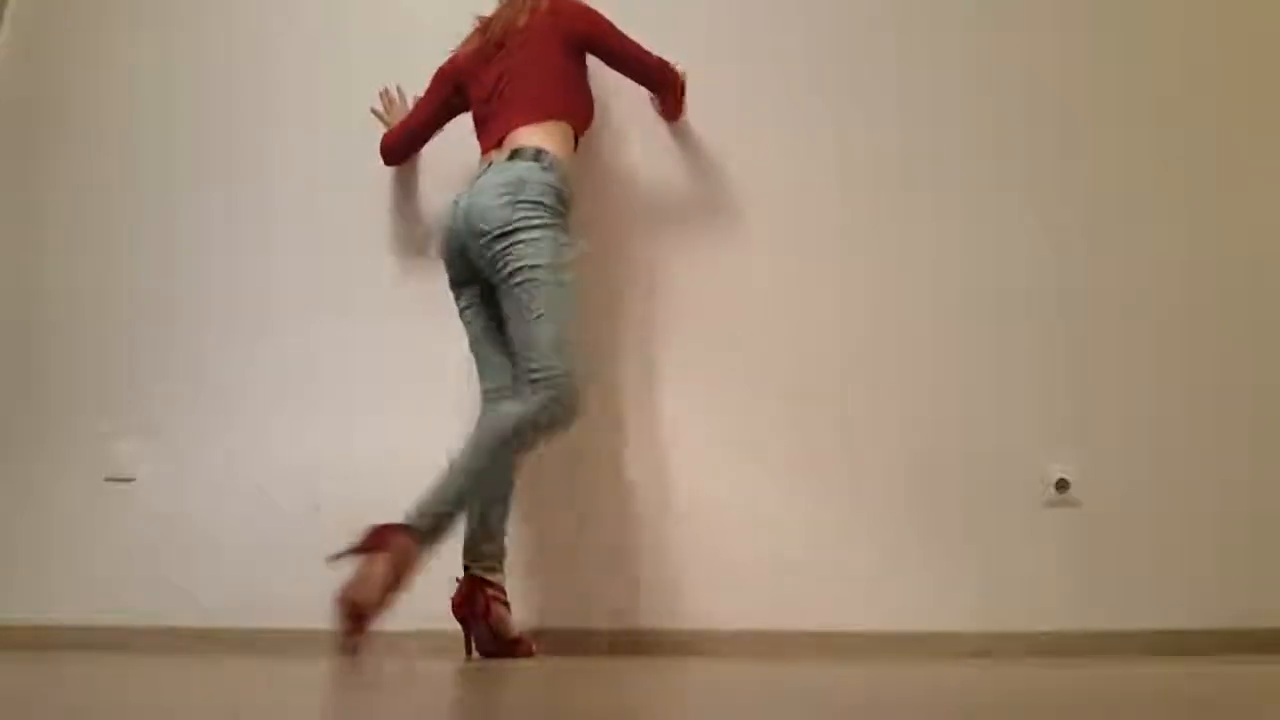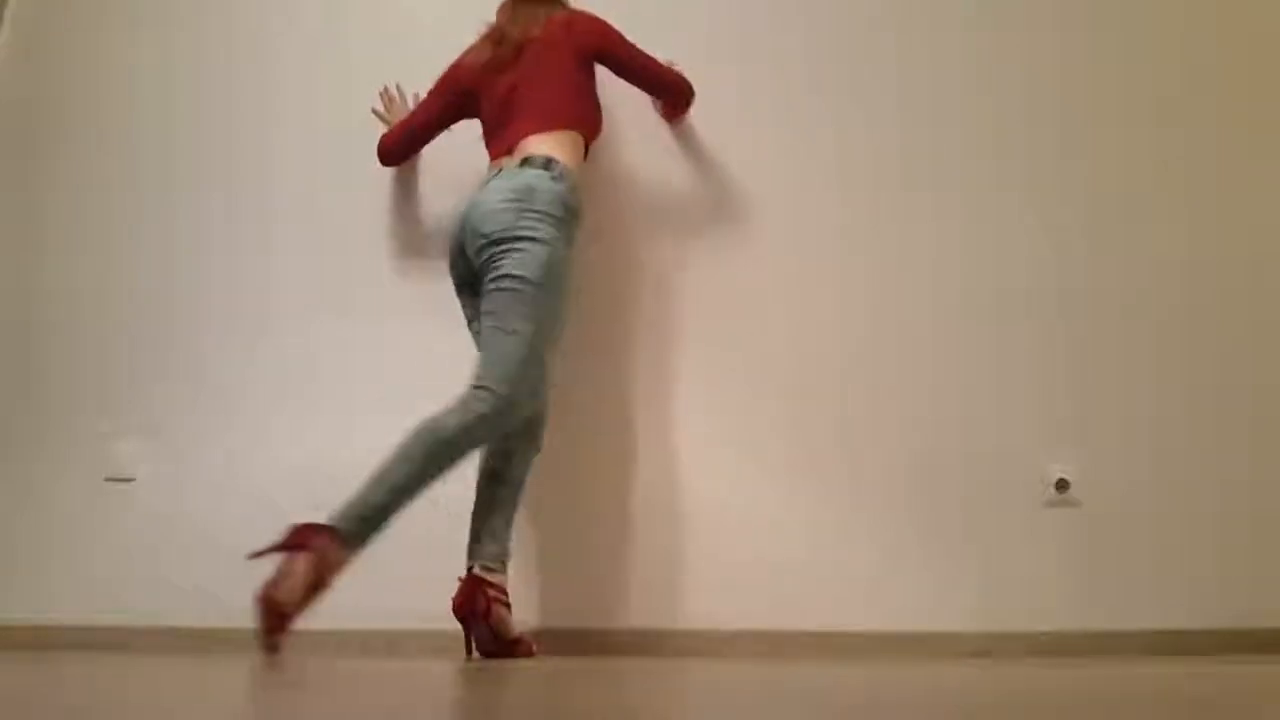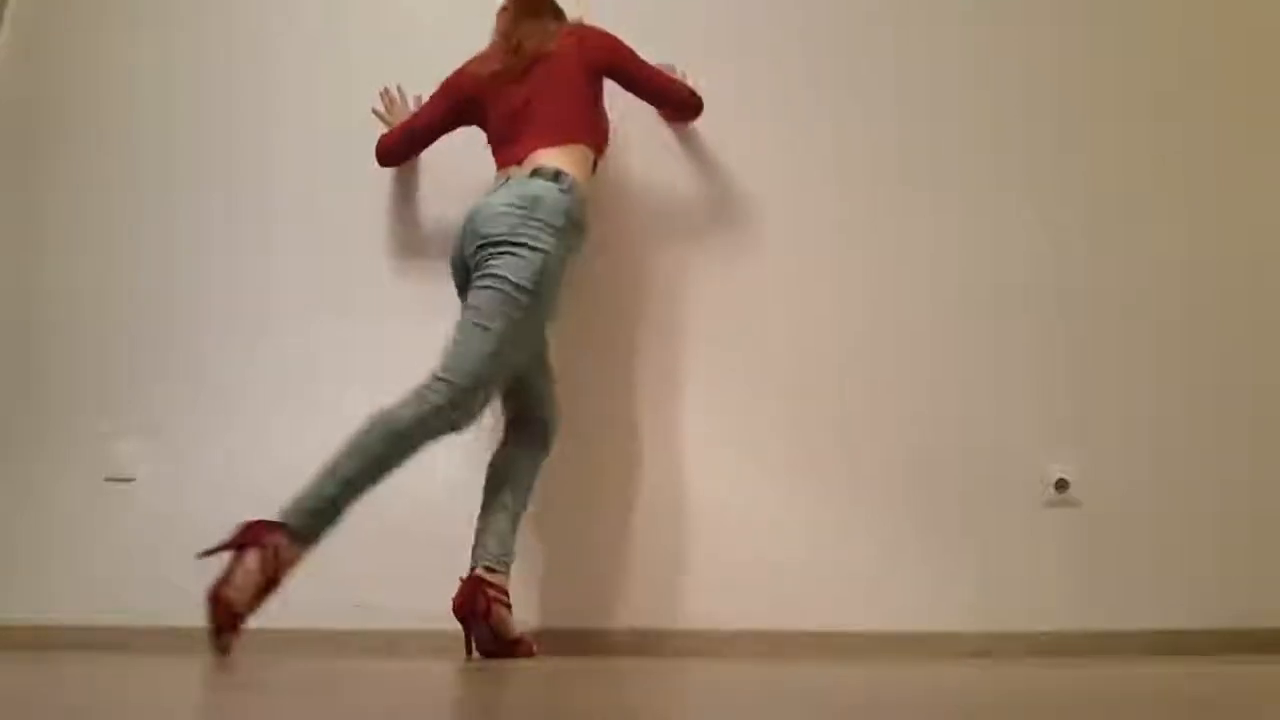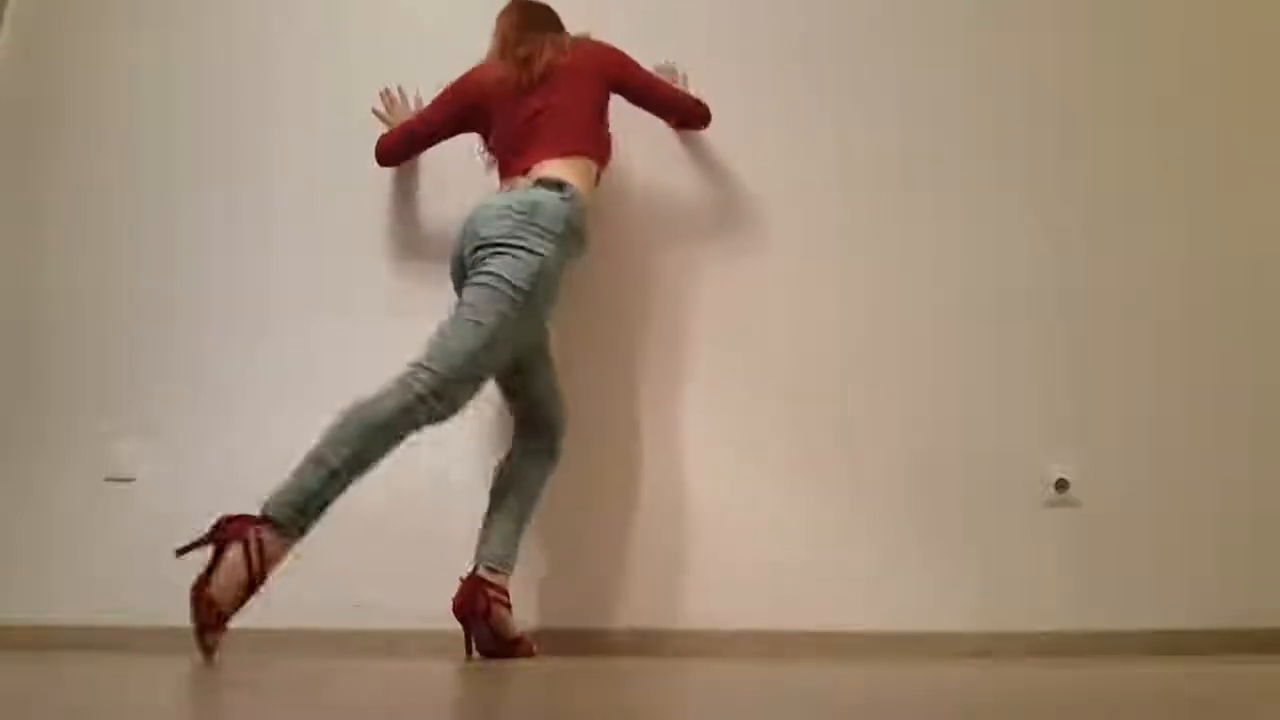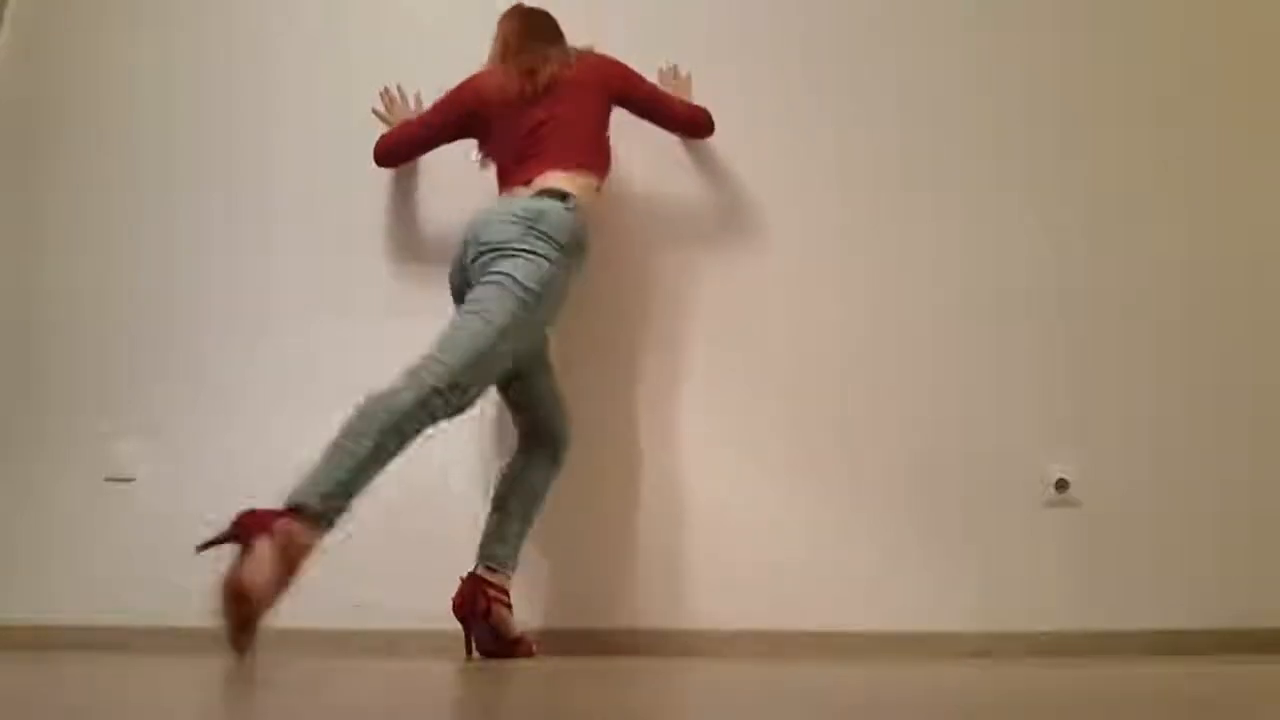
dt=0.1s
person 1, frame 1
left shoulder: (474, 53)
left elbow: (394, 147)
right elbow: (664, 78)
left wrist: (404, 119)
right wrist: (670, 107)
left hip: (471, 209)
right hip: (519, 202)
left knee: (511, 398)
right knee: (550, 390)
left ankle: (481, 585)
right ankle: (402, 542)
person 1, frame 2
left shoulder: (478, 59)
left elbow: (393, 150)
right elbow: (676, 90)
left wrist: (401, 121)
right wrist: (672, 112)
left hip: (487, 209)
right hip: (532, 206)
left knee: (515, 412)
right knee: (499, 400)
left ankle: (482, 586)
right ankle: (328, 545)
person 1, frame 3
left shoulder: (481, 69)
left elbow: (390, 150)
right elbow: (685, 104)
left wrist: (406, 121)
right wrist: (667, 103)
left hip: (493, 220)
right hip: (538, 218)
left knee: (533, 422)
right knee: (447, 397)
left ankle: (486, 583)
right ankle: (278, 543)
person 1, frame 4
left shoulder: (484, 80)
right shoulder: (591, 56)
left elbow: (390, 150)
right elbow: (693, 114)
left wrist: (407, 122)
right wrist: (671, 103)
left hip: (492, 222)
right hip: (537, 224)
left knee: (543, 427)
right knee: (431, 386)
left ankle: (487, 586)
right ankle: (265, 536)
person 1, frame 5
left shoulder: (483, 88)
right shoulder: (595, 68)
left elbow: (388, 151)
right elbow: (698, 123)
left wrist: (406, 124)
right wrist: (672, 97)
left hip: (489, 236)
right hip: (536, 235)
left knee: (546, 434)
right knee: (435, 385)
left ankle: (485, 592)
right ankle: (291, 525)
